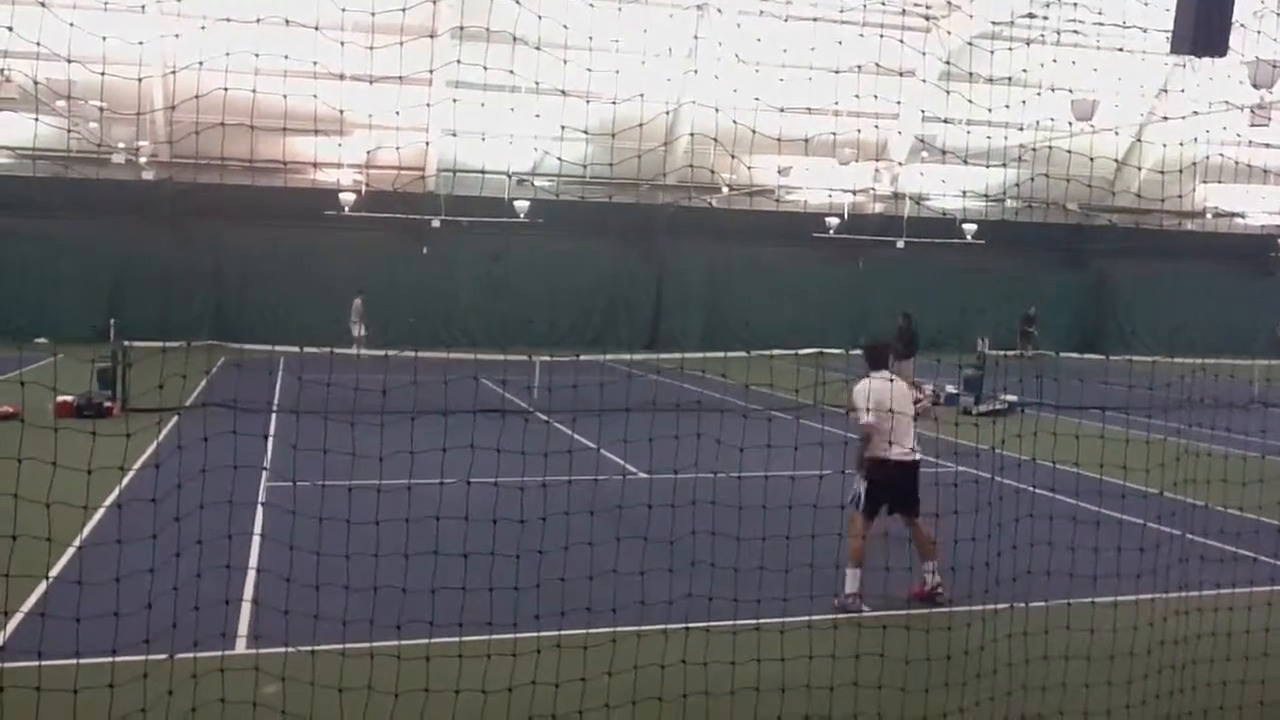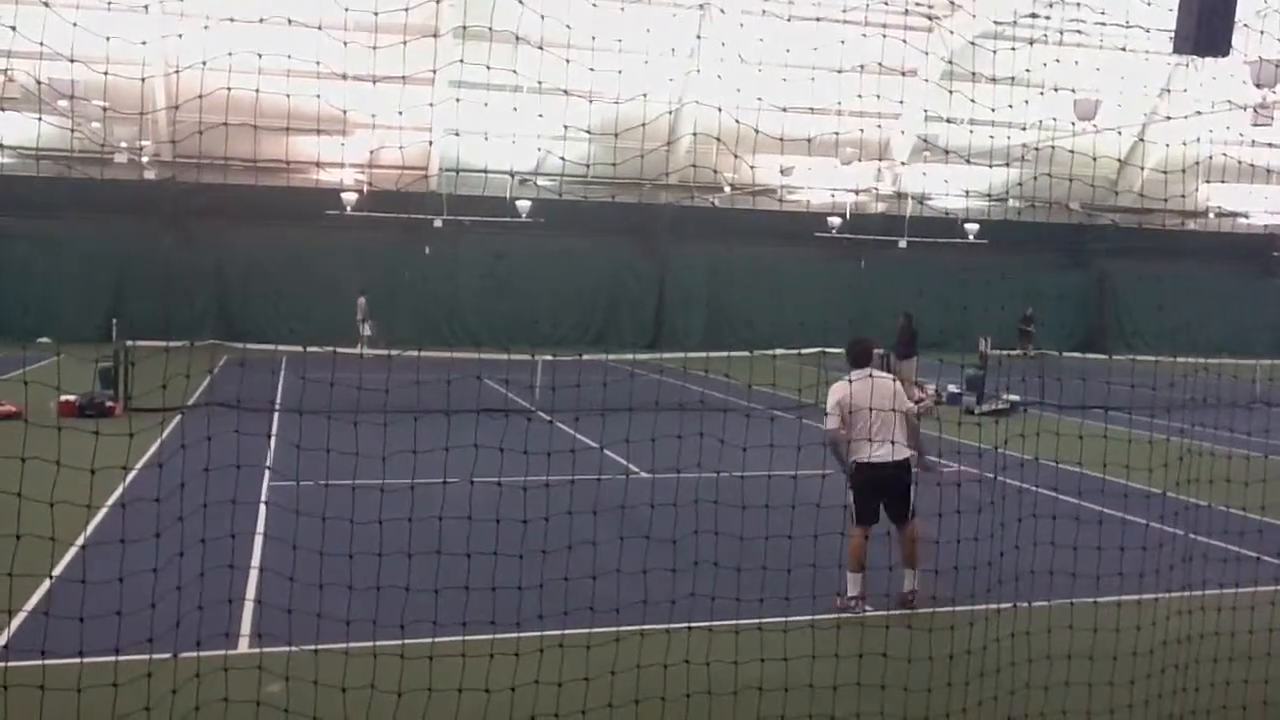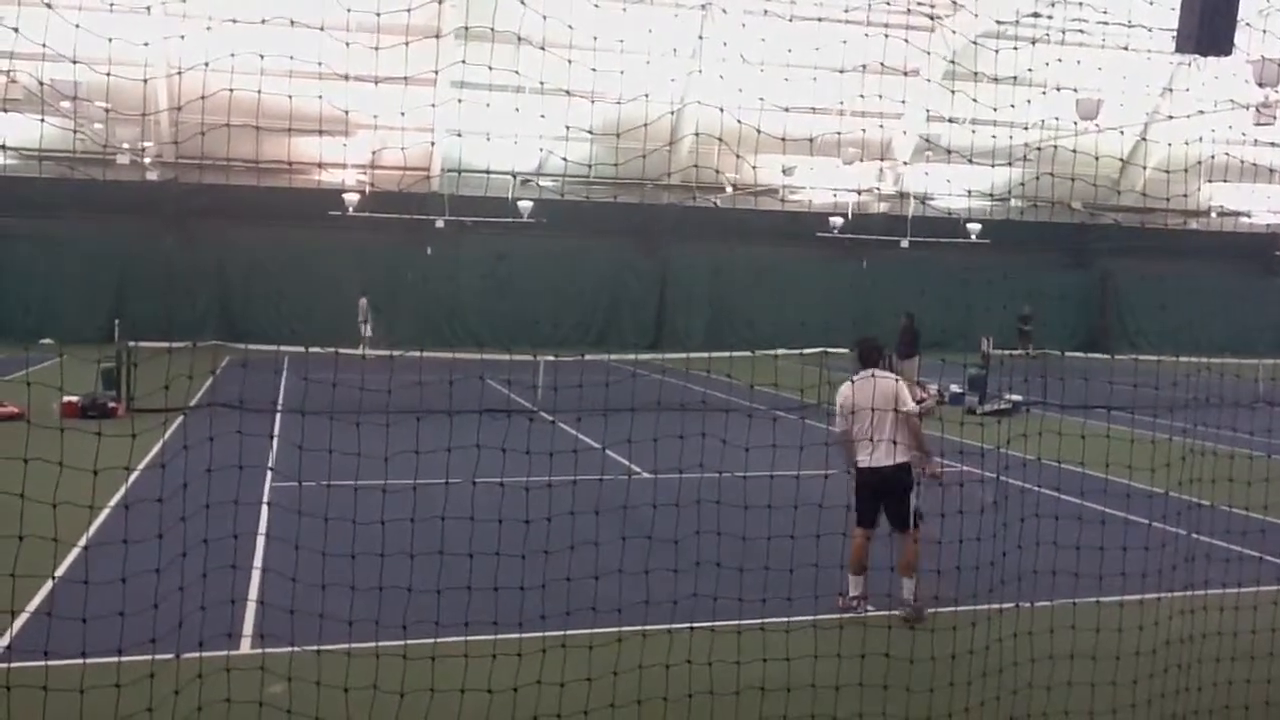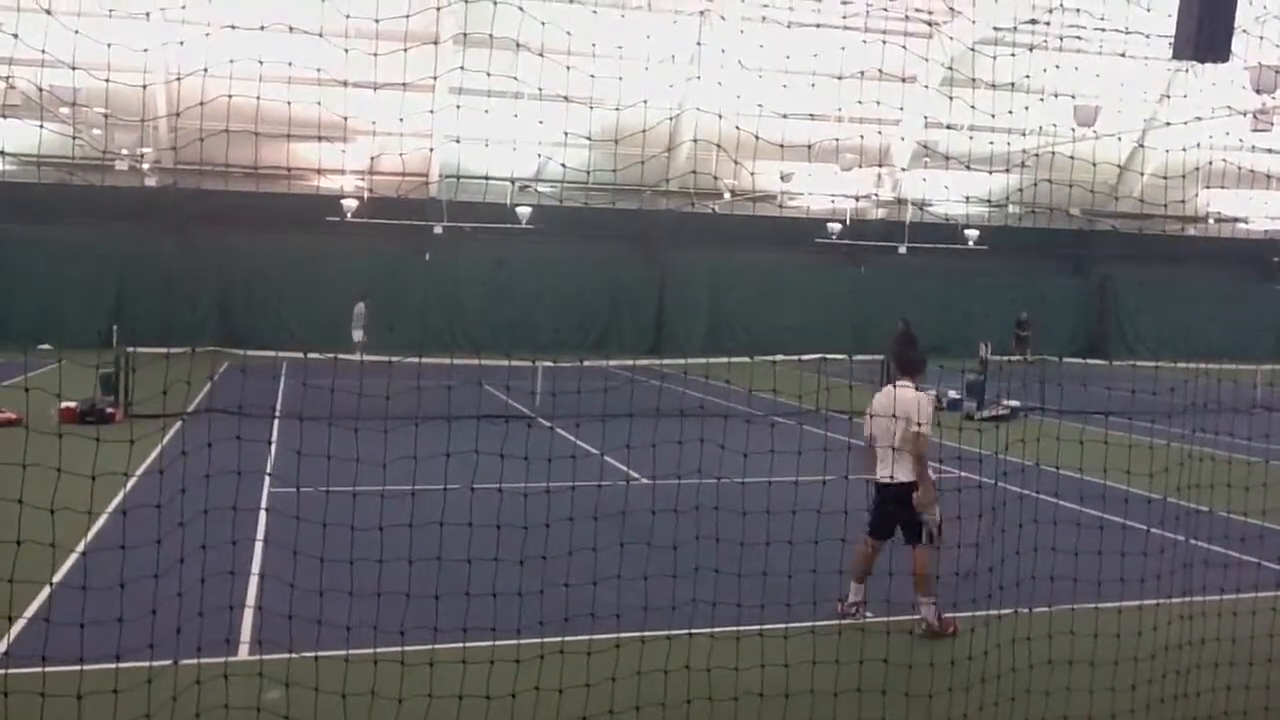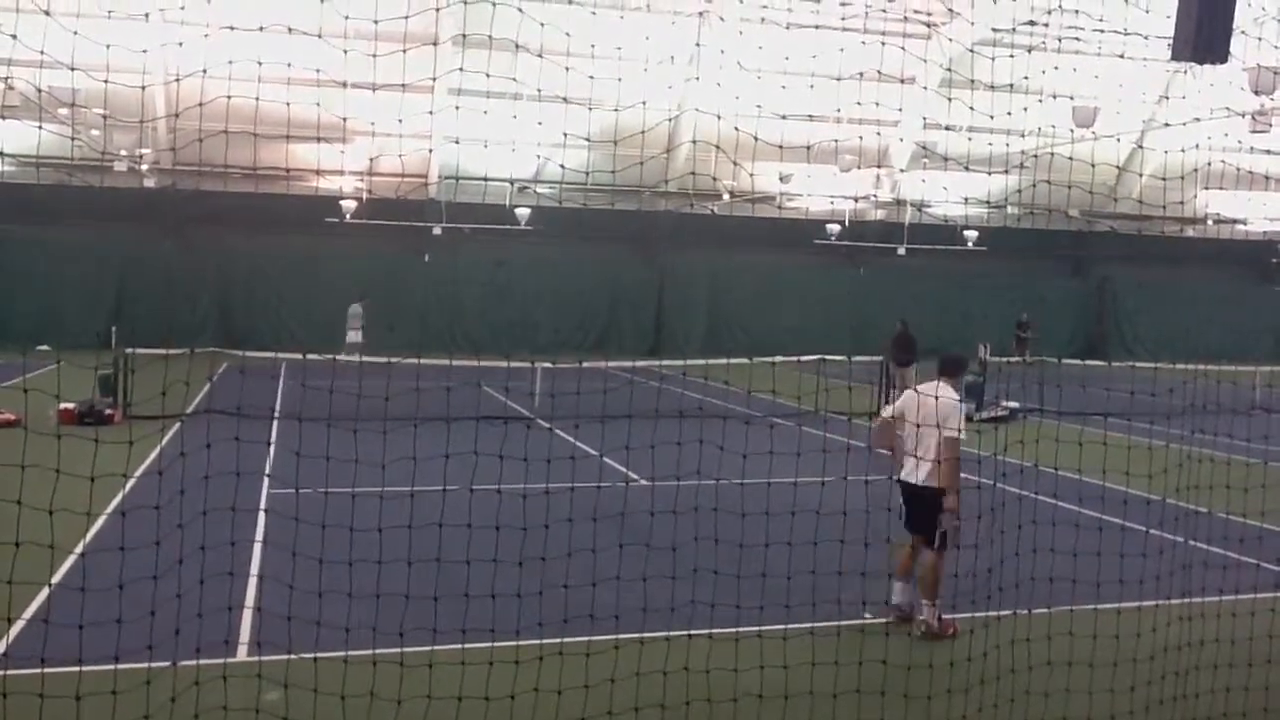
dt=0.3s
person 1, frame 1
left shoulder: (863, 387)
right shoulder: (902, 386)
left elbow: (866, 428)
left wrist: (860, 458)
left hip: (879, 462)
right hip: (909, 462)
left knee: (859, 524)
right knee: (913, 521)
left ankle: (852, 594)
right ankle: (933, 583)
person 1, frame 2
left shoulder: (839, 390)
right shoulder: (893, 383)
left elbow: (833, 436)
right elbow: (911, 420)
left wrist: (845, 464)
left hip: (864, 466)
right hip: (899, 463)
left knee: (859, 530)
right knee: (906, 526)
left ankle: (854, 596)
right ankle: (909, 589)
person 1, frame 3
left shoulder: (845, 390)
right shoulder: (896, 384)
left elbow: (843, 437)
right elbow: (912, 425)
right wrist: (928, 459)
left hip: (866, 469)
right hip: (898, 467)
left knee: (862, 531)
right knee: (909, 535)
left ankle: (854, 596)
right ankle: (909, 601)
person 1, frame 4
left shoulder: (880, 397)
right shoulder: (920, 399)
left elbow: (870, 443)
right elbow: (918, 447)
right wrist: (924, 486)
left hip: (884, 481)
right hip: (910, 483)
left knee: (872, 542)
right knee: (923, 547)
left ankle: (853, 602)
right ankle: (929, 616)
person 1, frame 5
left shoulder: (912, 393)
right shoulder: (953, 402)
left elbow: (882, 423)
right elbow: (950, 452)
right wrist: (952, 494)
left hip: (908, 479)
right hip: (935, 485)
left knee: (914, 541)
right knee: (934, 550)
left ankle: (899, 602)
right ankle: (929, 619)
